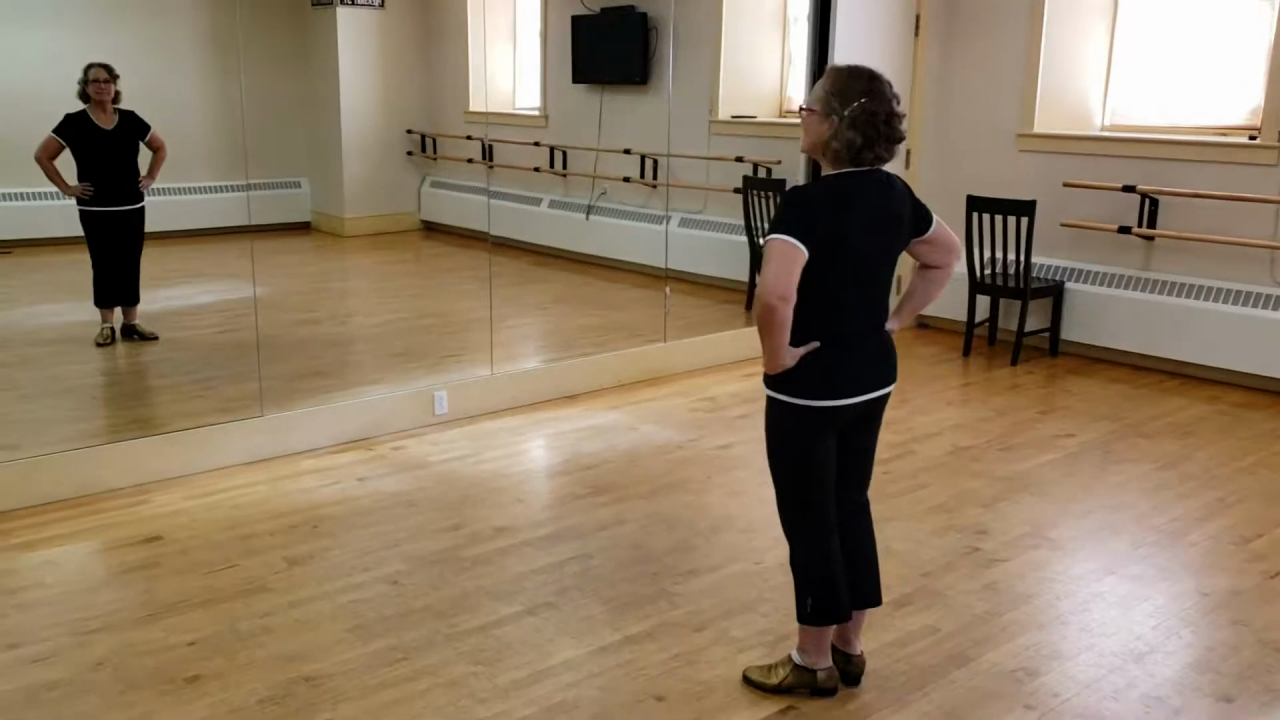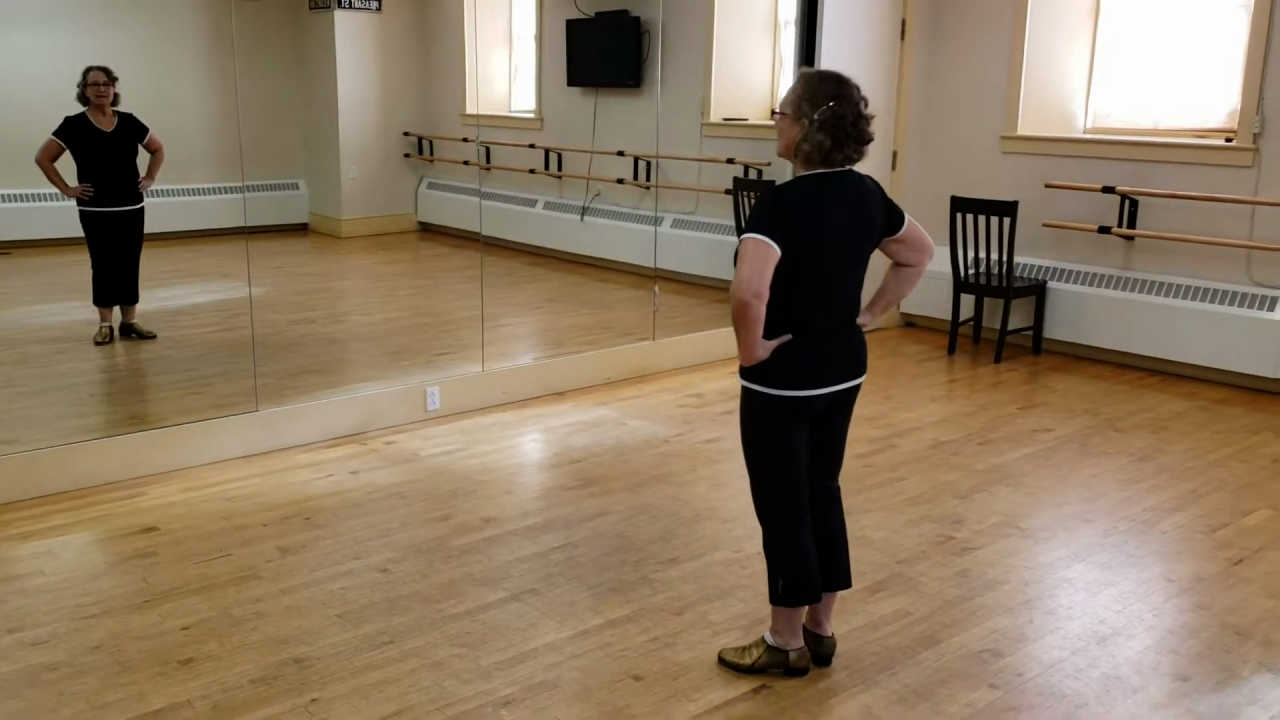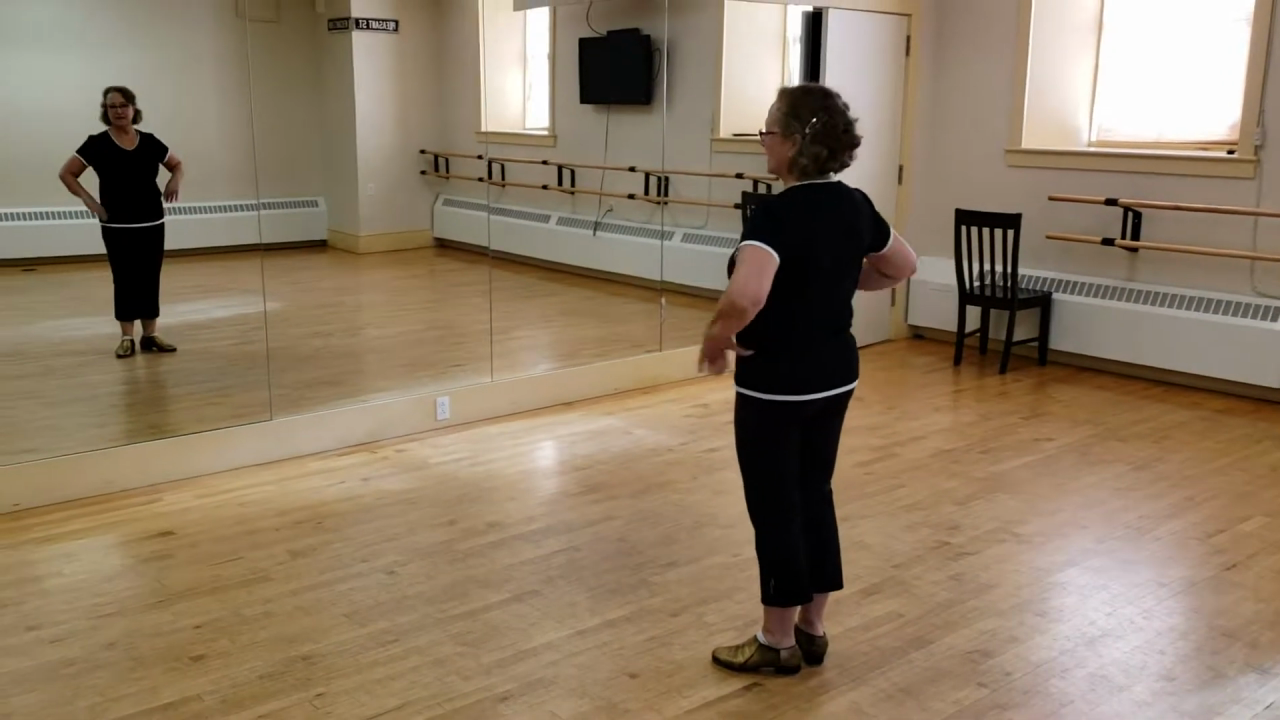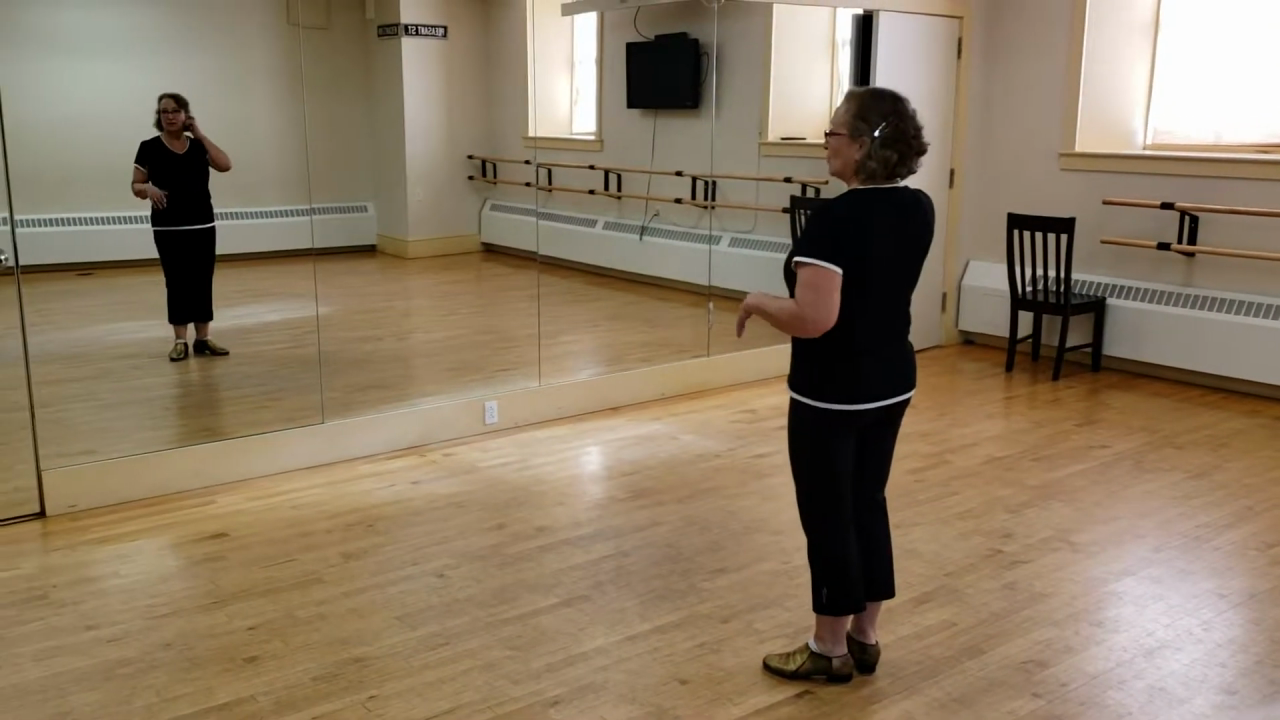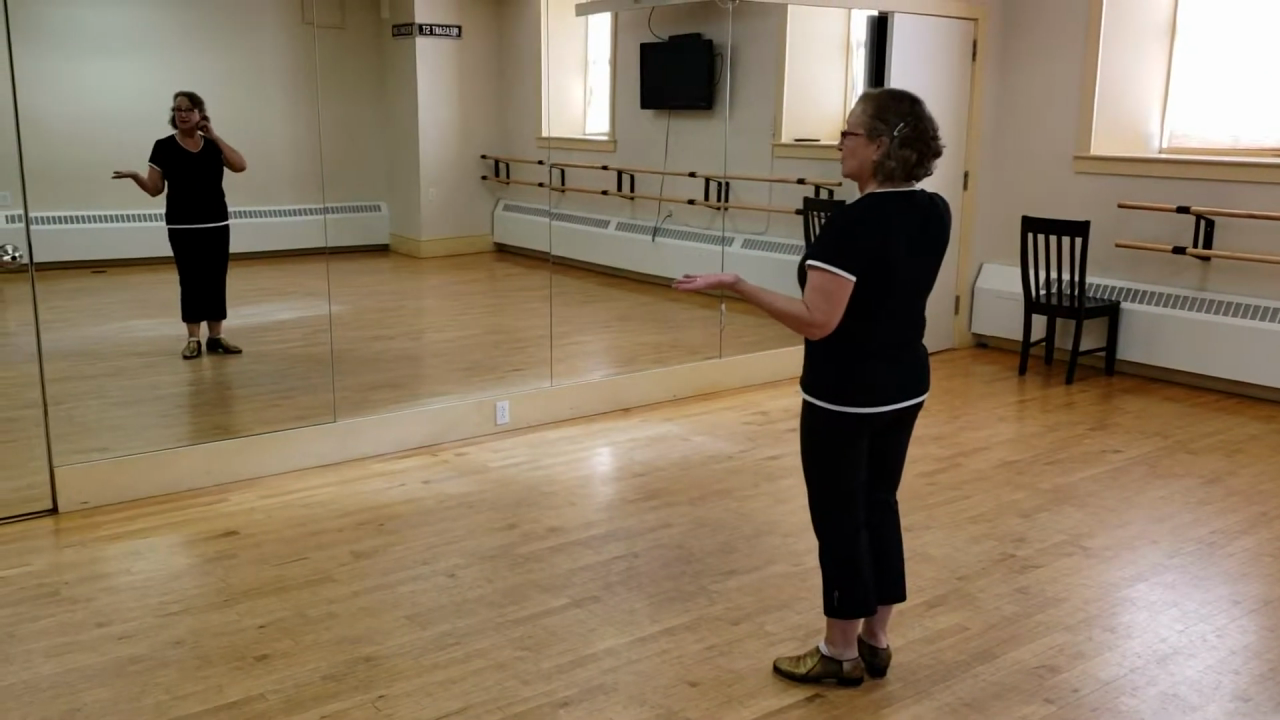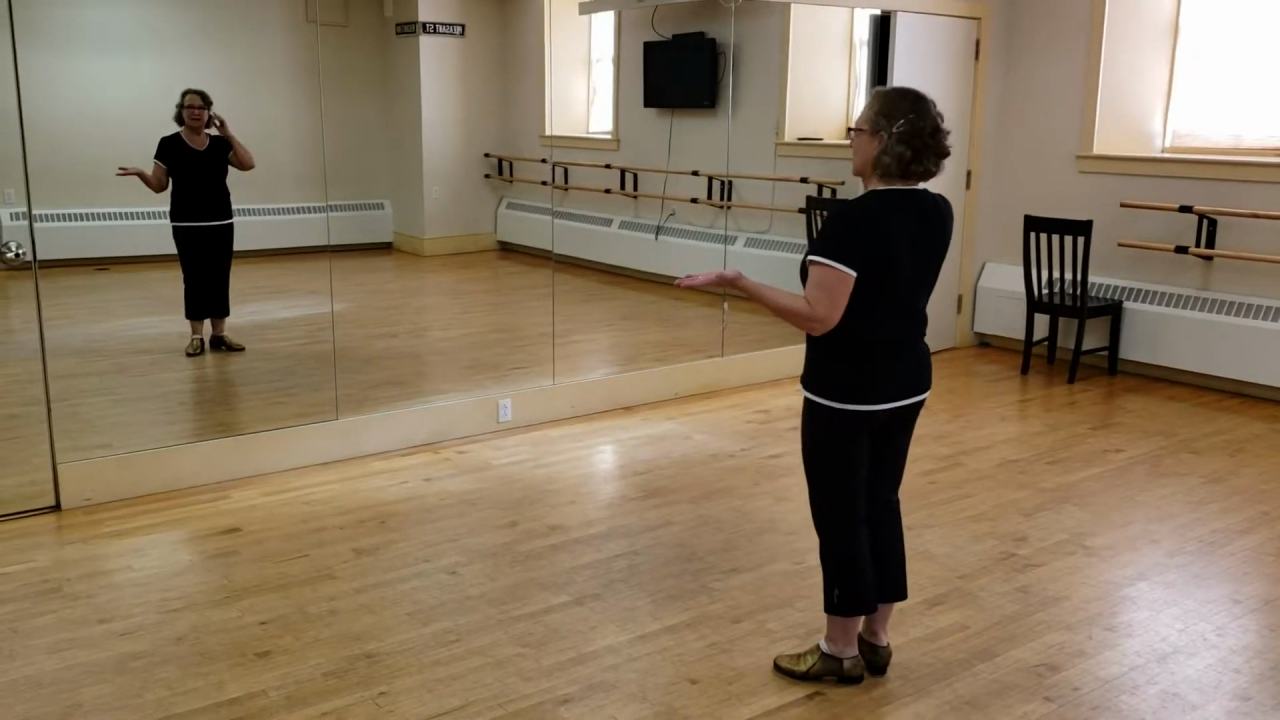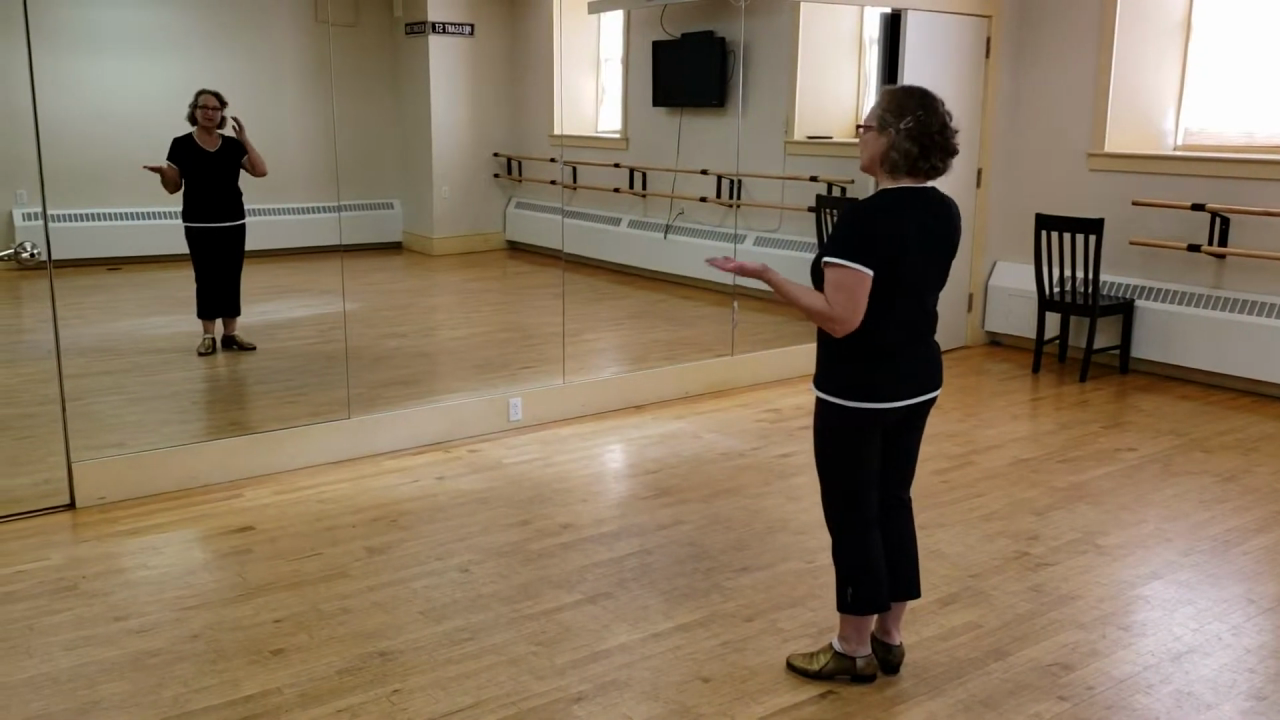
dt=0.7s
person 1, frame 1
left shoulder: (807, 203)
right shoulder: (892, 194)
left elbow: (775, 295)
right elbow: (946, 256)
left wrist: (776, 356)
left hip: (810, 388)
right hip: (872, 376)
left knee: (810, 519)
right knee: (851, 507)
left ankle: (814, 662)
right ankle: (850, 648)
person 1, frame 2
left shoulder: (782, 203)
right shoulder: (865, 194)
left elbow: (749, 292)
right elbow: (920, 254)
left wrist: (750, 349)
right wrist: (867, 314)
left hip: (783, 380)
right hip: (843, 370)
left knee: (783, 507)
right knee: (822, 493)
left ankle: (786, 643)
right ankle: (821, 629)
person 1, frame 3
left shoulder: (776, 215)
right shoulder: (853, 205)
left elbow: (744, 298)
right elbow: (899, 270)
left wrist: (717, 337)
left hip: (775, 387)
right hip: (836, 375)
left knee: (776, 509)
right knee: (813, 496)
left ankle: (779, 643)
right ankle: (814, 627)
person 1, frame 4
left shoulder: (835, 218)
right shoulder: (919, 210)
left elbow: (813, 319)
left wrist: (756, 302)
left hip: (831, 394)
right hip: (893, 384)
left knee: (829, 517)
right knee: (868, 504)
left ankle: (829, 650)
right ankle: (864, 638)
person 1, frame 5
left shoulder: (853, 223)
right shoulder: (934, 213)
left elbow: (817, 320)
left wrist: (736, 285)
left hip: (844, 396)
right hip: (905, 386)
left knee: (839, 518)
right knee: (879, 507)
left ankle: (841, 653)
right ankle: (876, 641)
person 1, frame 6
left shoulder: (855, 220)
right shoulder: (937, 214)
left elbow: (818, 315)
left wrist: (737, 282)
left hip: (845, 394)
right hip: (907, 386)
left knee: (840, 516)
right knee: (881, 505)
left ankle: (841, 651)
right ankle: (876, 639)
person 1, frame 7
left shoulder: (864, 219)
right shoulder: (944, 212)
left elbow: (840, 317)
left wrist: (766, 274)
left hip: (858, 393)
right hip: (918, 383)
left knee: (853, 516)
right knee: (892, 504)
left ankle: (853, 651)
right ankle: (889, 639)
person 2, frame 1
left shoulder: (130, 120)
right shoulder: (74, 123)
left elbow: (160, 148)
right elbow: (42, 155)
left wrist: (151, 176)
right wrist: (65, 187)
left hip: (132, 207)
right hip: (95, 209)
left knee: (130, 265)
right knee: (104, 266)
left ankle: (131, 323)
right ankle: (106, 326)
person 2, frame 2
left shoulder: (129, 122)
right shoulder: (74, 125)
left elbow: (157, 149)
right elbow: (43, 157)
left wrist: (150, 178)
right wrist: (66, 189)
left hip: (131, 207)
right hip: (95, 210)
left knee: (129, 264)
right knee: (103, 266)
left ankle: (129, 321)
right ankle: (105, 325)
person 2, frame 3
left shoulder: (150, 141)
right shoulder: (97, 144)
left elbow: (177, 164)
right elbow: (66, 173)
left wrist: (175, 180)
right wrist: (88, 197)
left hip: (152, 222)
right hip: (117, 225)
left knee: (150, 278)
right knee: (125, 280)
left ankle: (150, 335)
right ankle: (126, 338)
person 2, frame 4
left shoulder: (199, 146)
right shoulder: (149, 148)
left elbow: (225, 165)
right elbow: (136, 186)
left wrist: (200, 135)
right wrist: (147, 189)
left hip: (203, 225)
right hip: (168, 228)
left knee: (203, 281)
right knee: (177, 282)
left ankle: (203, 338)
right ankle: (180, 341)
person 2, frame 5
left shoulder: (213, 145)
right shoulder: (164, 147)
left elbow: (240, 165)
right elbow: (155, 188)
left wrist: (215, 137)
right wrist: (136, 177)
left hip: (217, 224)
right hip: (182, 227)
left knee: (216, 279)
right knee: (190, 280)
left ankle: (216, 336)
right ankle: (193, 339)
person 2, frame 6
left shoulder: (219, 144)
right shoulder: (169, 144)
left elbow: (248, 164)
right elbow: (159, 185)
left wrist: (229, 135)
right wrist: (140, 173)
left hip: (221, 222)
right hip: (187, 224)
left knee: (220, 278)
right knee: (194, 278)
left ankle: (219, 334)
right ankle: (196, 337)
person 2, frame 7
left shoulder: (231, 145)
right shoulder: (181, 145)
left elbow: (261, 170)
right elbow: (173, 187)
left wrist: (245, 141)
right wrist: (164, 174)
left hip: (233, 222)
right hip: (199, 225)
left knee: (231, 277)
right knee: (206, 278)
left ankle: (231, 333)
right ankle: (208, 336)
